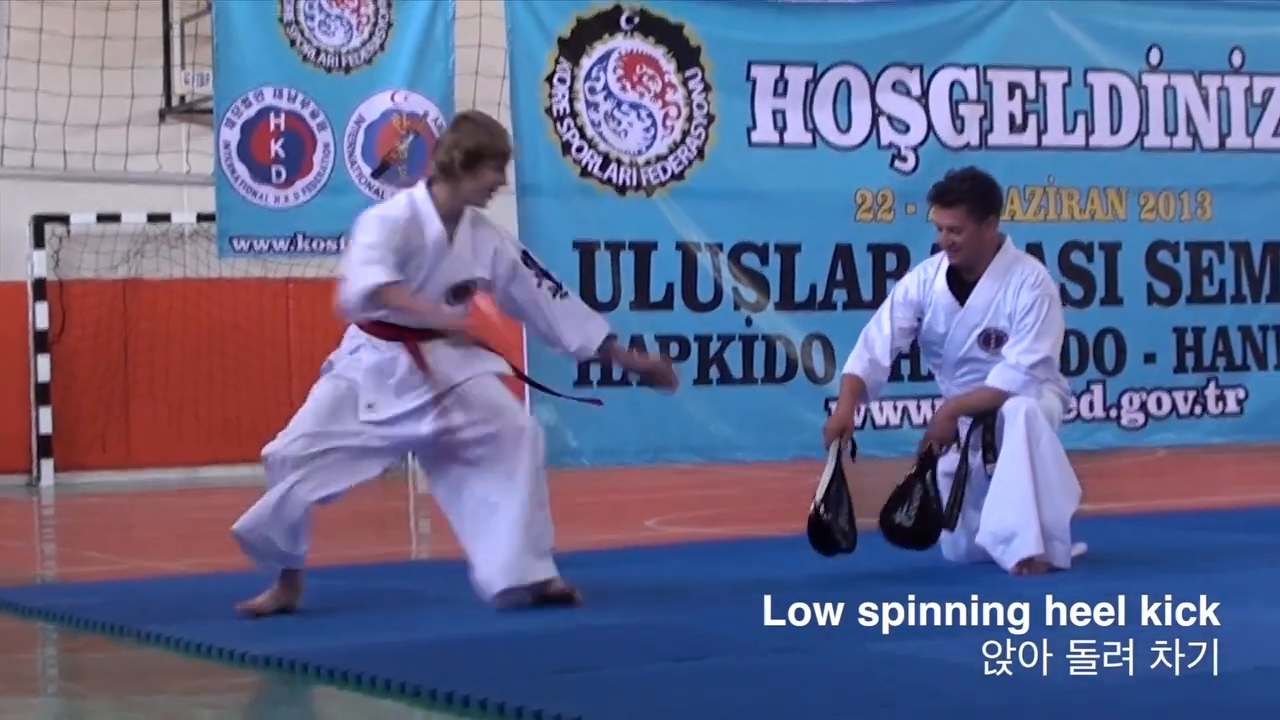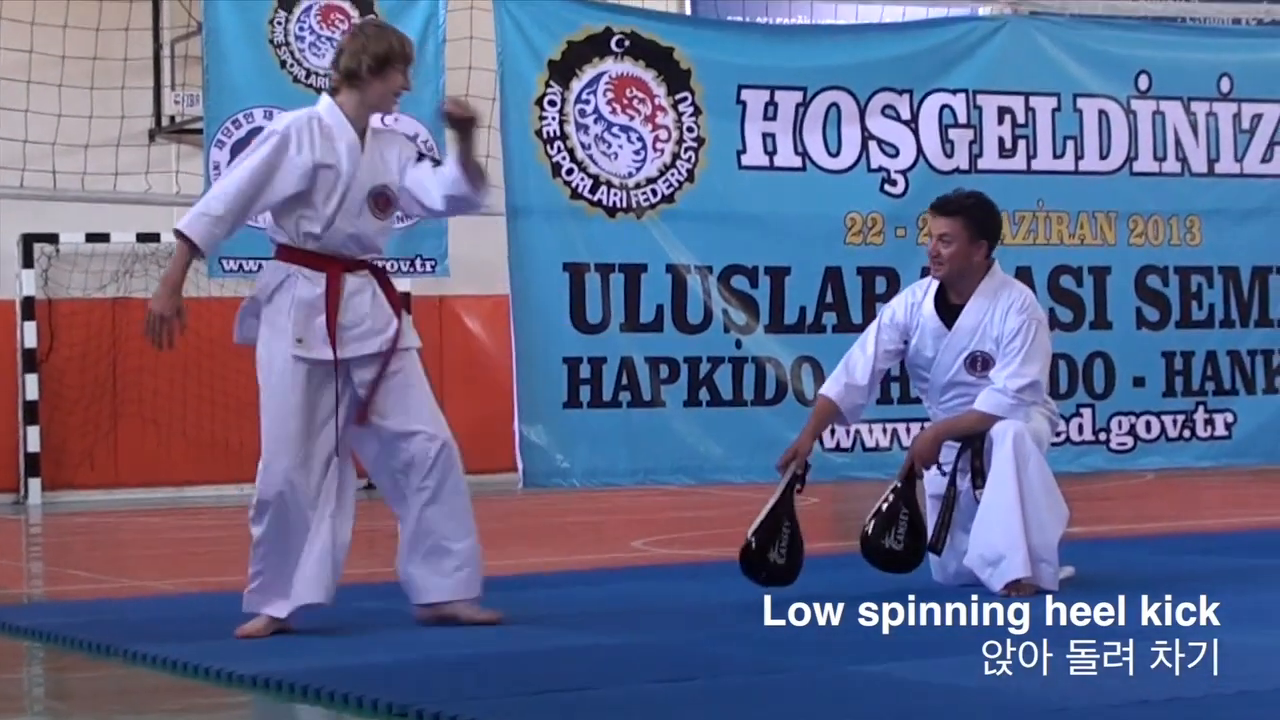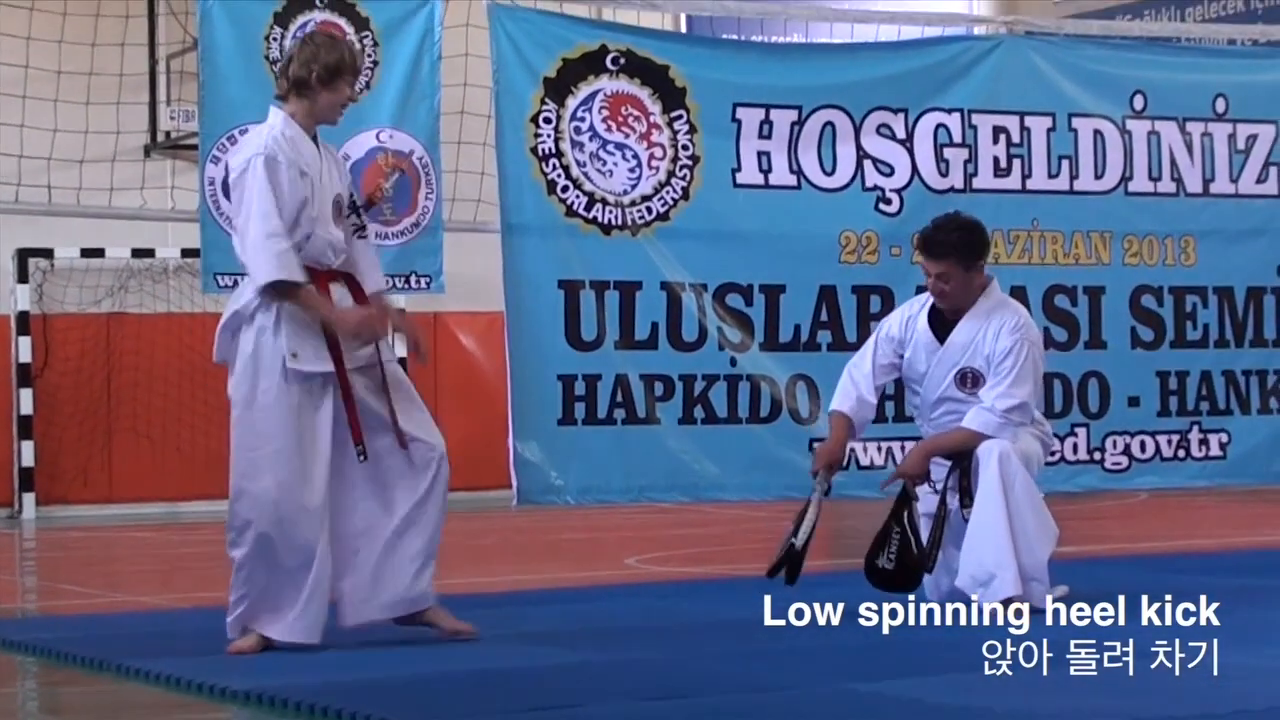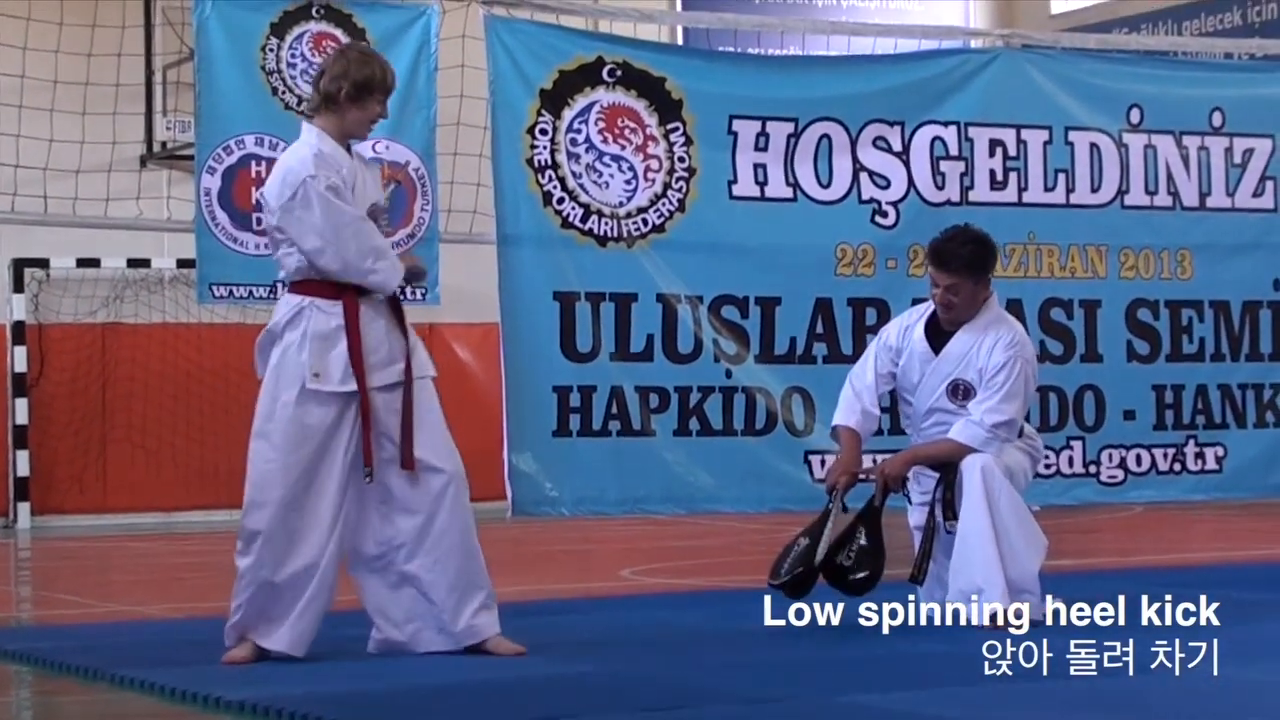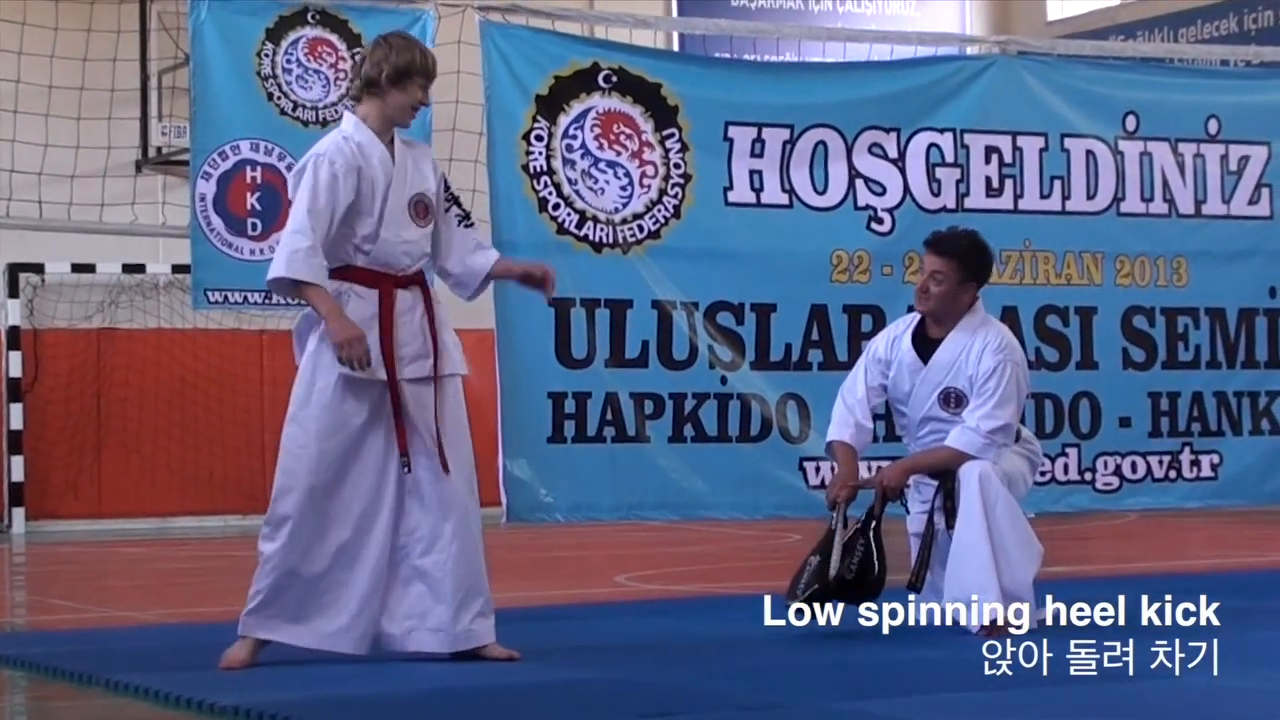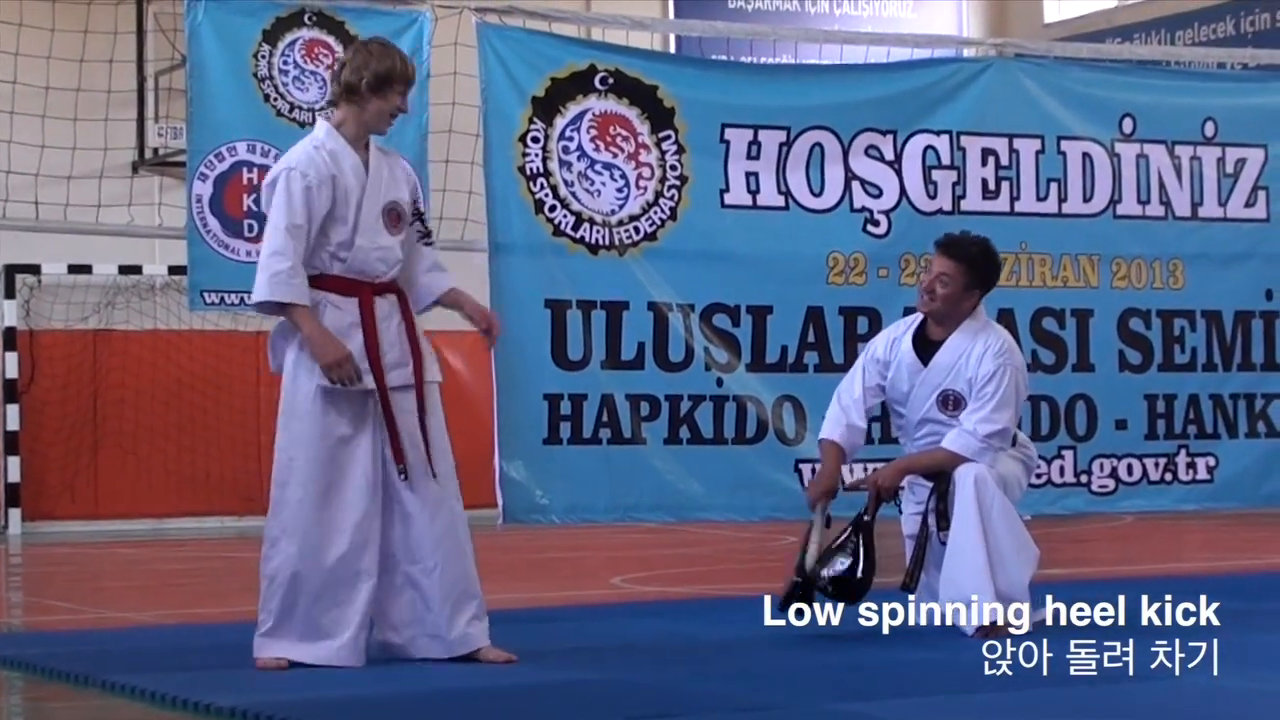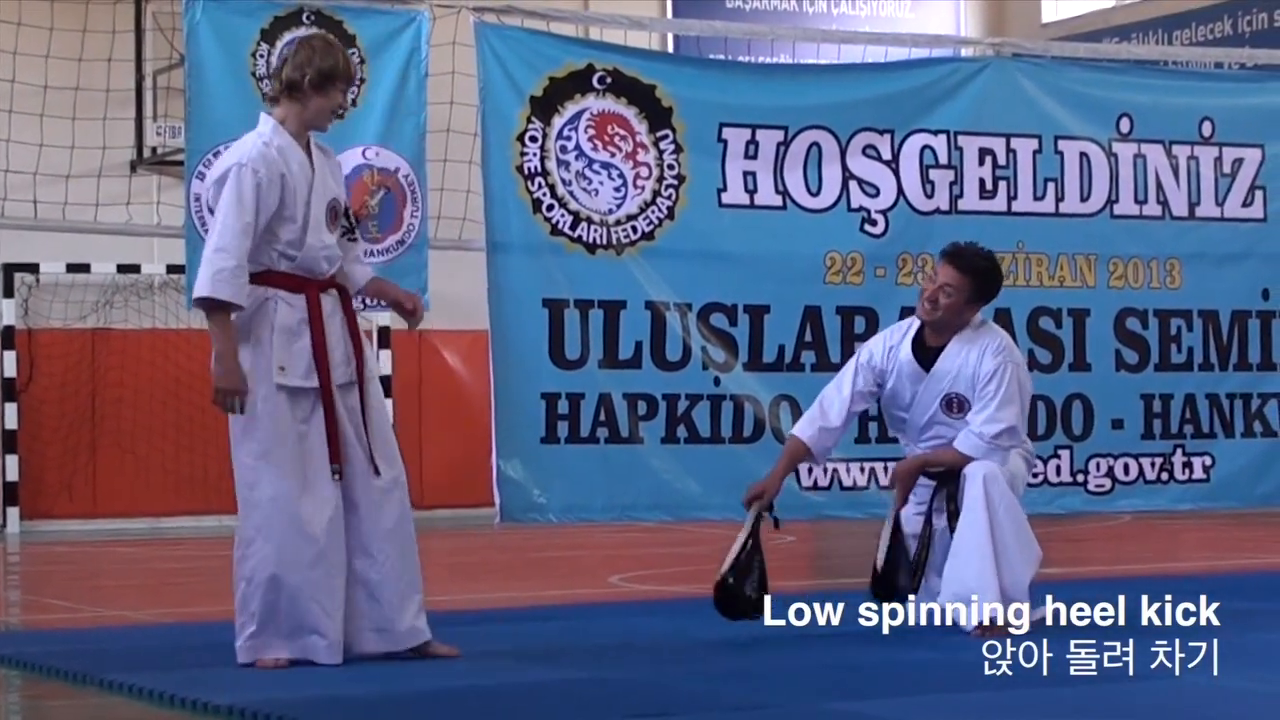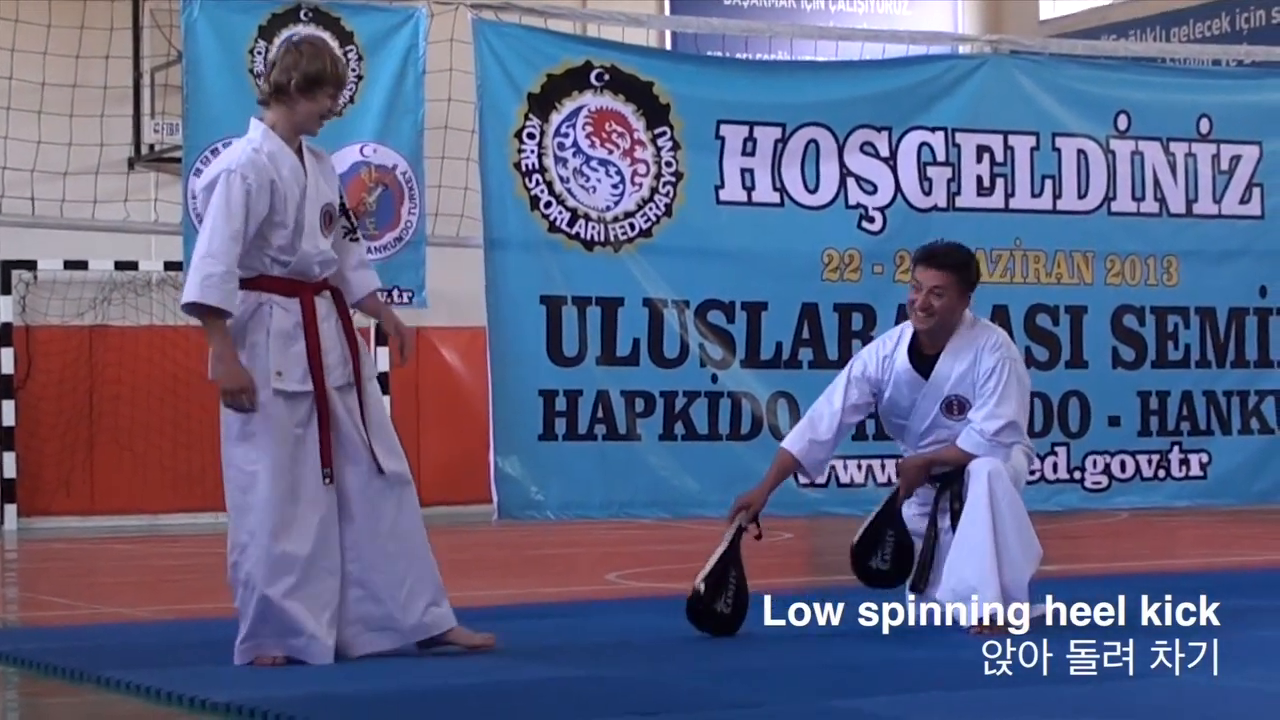
dt=0.4s
person 1, frame 1
left shoulder: (488, 239)
right shoulder: (390, 219)
left elbow: (547, 303)
right elbow: (364, 280)
left wrist: (628, 357)
right wrist: (426, 308)
left hip: (444, 361)
right hip: (372, 364)
left knee: (513, 438)
right knee: (295, 456)
left ankle: (529, 574)
right ankle: (286, 579)
person 1, frame 2
left shoulder: (393, 144)
right shoulder: (295, 133)
left elbow: (460, 197)
right elbow: (222, 206)
left wrist: (464, 139)
right wrist: (170, 287)
left hip: (368, 306)
right hip: (299, 308)
left knee: (426, 447)
right knee: (292, 467)
left ankle: (443, 593)
right ankle: (274, 604)
person 1, frame 3
left shoulder: (326, 156)
right shoulder: (265, 151)
right elbow: (268, 251)
left wrist: (382, 310)
right wrist: (337, 316)
left hip: (341, 324)
right hip: (281, 328)
left knee: (413, 451)
right knee: (276, 486)
left ankle: (405, 596)
right ankle: (262, 619)
person 1, frame 4
left shoulder: (358, 167)
right shoulder: (302, 170)
right elbow: (361, 262)
right wrist: (402, 268)
left hip: (378, 338)
right hip: (317, 340)
left knee: (428, 479)
right knee: (283, 494)
left ankle: (463, 623)
right ankle: (256, 630)
person 1, frame 5
left shoulder: (421, 160)
right shoulder: (337, 156)
left elbow: (451, 244)
right elbow: (300, 248)
left wrist: (513, 269)
right wrist: (335, 318)
left hip: (417, 329)
right hip: (352, 328)
left knee: (443, 483)
right knee: (313, 485)
left ankle: (457, 626)
right ankle: (263, 627)
person 1, frame 6
left shoulder: (394, 167)
right shoulder: (308, 163)
right elbow: (280, 264)
left wrist: (465, 305)
right wrist: (320, 339)
left hip: (393, 337)
right hip: (329, 335)
left knee: (425, 488)
right knee: (312, 496)
left ankle: (456, 631)
right ankle: (291, 638)
person 1, frame 7
left shoulder: (325, 162)
right shoulder: (254, 160)
right elbow: (224, 262)
left wrist: (389, 292)
right wrist: (226, 356)
left hip: (334, 333)
right hip: (275, 338)
left knee: (373, 483)
right knee: (280, 495)
left ankle: (395, 627)
right ankle: (276, 637)
person 1, frame 8
left shoulder: (321, 166)
right shoulder: (246, 165)
right elbow: (214, 269)
left wrist: (381, 313)
right wrist: (228, 361)
left hip: (333, 335)
right hip: (268, 339)
left knee: (381, 479)
right knee: (271, 500)
left ankle: (427, 618)
right ankle: (272, 636)
person 2, frame 1
left shoulder: (1029, 280)
right shoulder: (923, 280)
left elbow: (1026, 373)
right elbow: (874, 348)
left wrist: (951, 409)
right wrist: (847, 407)
left hip: (1027, 400)
right hip: (963, 421)
left knee: (1022, 413)
right knee: (963, 550)
left ankle: (1037, 543)
person 2, frame 2
left shoulder: (1017, 305)
right shoulder: (912, 303)
left elbow: (1014, 397)
right elbow: (857, 370)
left wrist: (936, 433)
right wrist: (810, 433)
left hip: (1015, 423)
right hip: (950, 444)
left knee: (1009, 437)
right knee: (953, 572)
left ankle: (1023, 568)
person 2, frame 3
left shoulder: (1012, 326)
right shoulder: (908, 318)
left elbow: (1003, 417)
right elbow: (860, 379)
left wrist: (925, 449)
right wrist: (838, 438)
left hip: (1008, 441)
right hip: (941, 463)
left knee: (993, 456)
right knee: (945, 592)
left ankle: (1015, 587)
person 2, frame 4
left shoulder: (1007, 342)
right shoulder: (906, 327)
left elbow: (988, 430)
right elbow: (860, 391)
left wrist: (908, 456)
right wrist: (850, 454)
left hip: (998, 454)
right hip: (931, 474)
left knee: (977, 469)
right knee: (940, 602)
left ankle: (1006, 599)
person 2, frame 5
left shoulder: (995, 347)
right shoulder: (894, 339)
left elbow: (984, 437)
right elbow: (852, 405)
left wrist: (906, 466)
right wrist: (847, 468)
left hip: (997, 460)
right hip: (930, 480)
left knee: (975, 476)
right knee: (938, 608)
left ankle: (1001, 604)
person 2, frame 6
left shoulder: (994, 349)
right shoulder: (893, 339)
left elbow: (980, 441)
right elbow: (849, 405)
left wrist: (898, 467)
right wrist: (830, 467)
left hip: (990, 464)
right hip: (922, 485)
left knee: (972, 478)
left ankle: (1000, 607)
person 2, frame 7
left shoulder: (994, 351)
right shoulder: (889, 345)
left elbow: (992, 439)
right elbow: (831, 409)
left wrist: (918, 462)
right wrist: (777, 475)
left hip: (989, 465)
right hip: (924, 482)
left knee: (984, 475)
right knee: (931, 608)
left ankle: (996, 604)
person 2, frame 8
left shoulder: (992, 347)
right shoulder: (884, 353)
left elbow: (994, 436)
right elbow: (823, 420)
left wrist: (923, 460)
right wrist: (764, 489)
left hip: (989, 461)
right hip: (925, 482)
left knee: (988, 474)
right knee: (934, 607)
left ankle: (996, 603)
